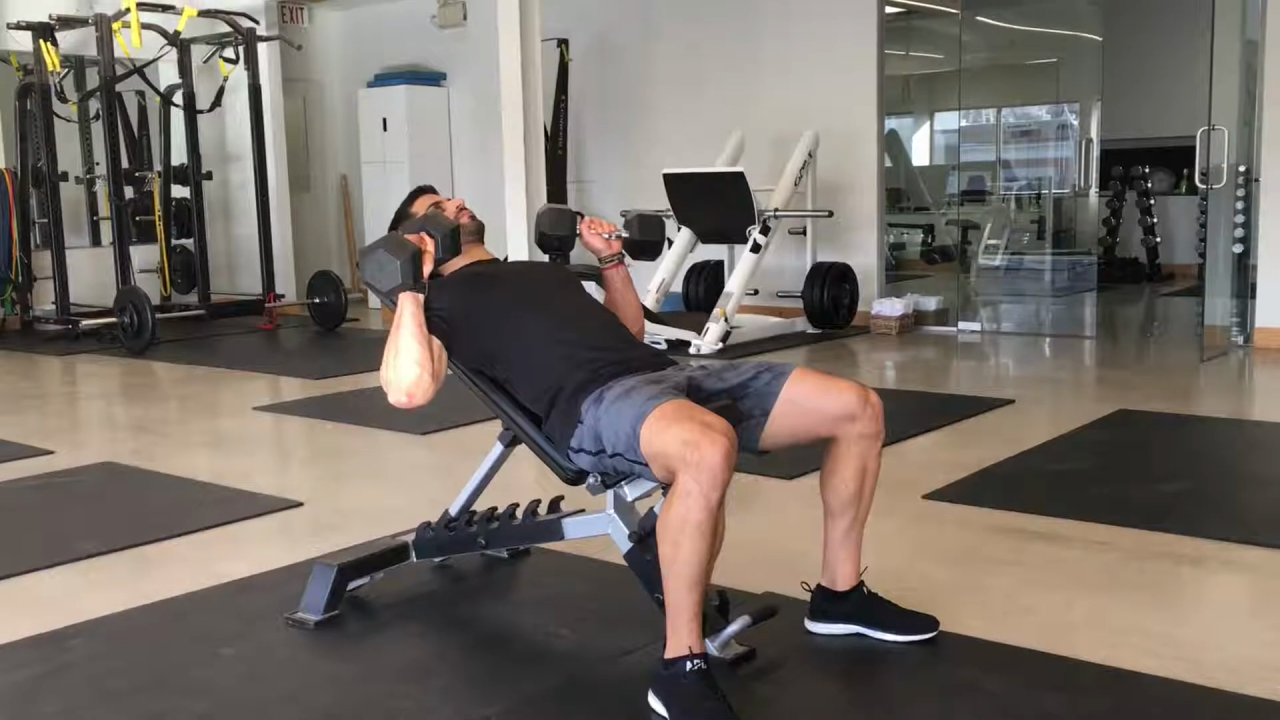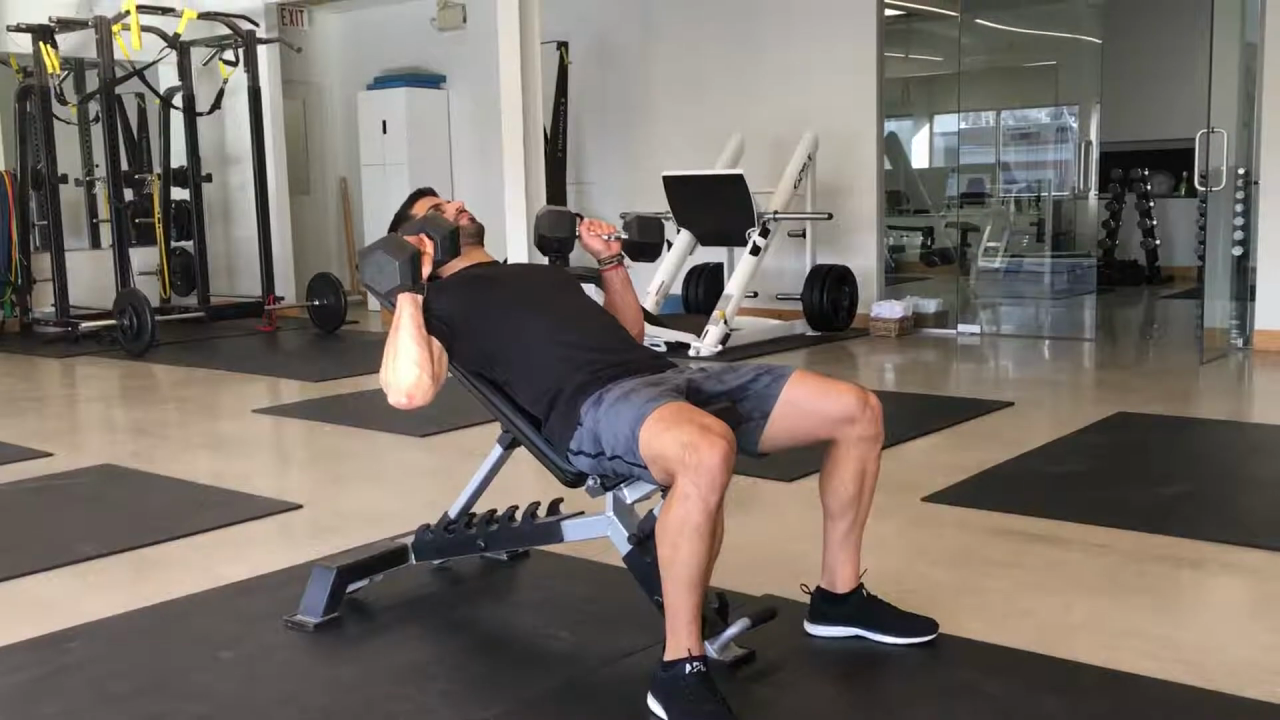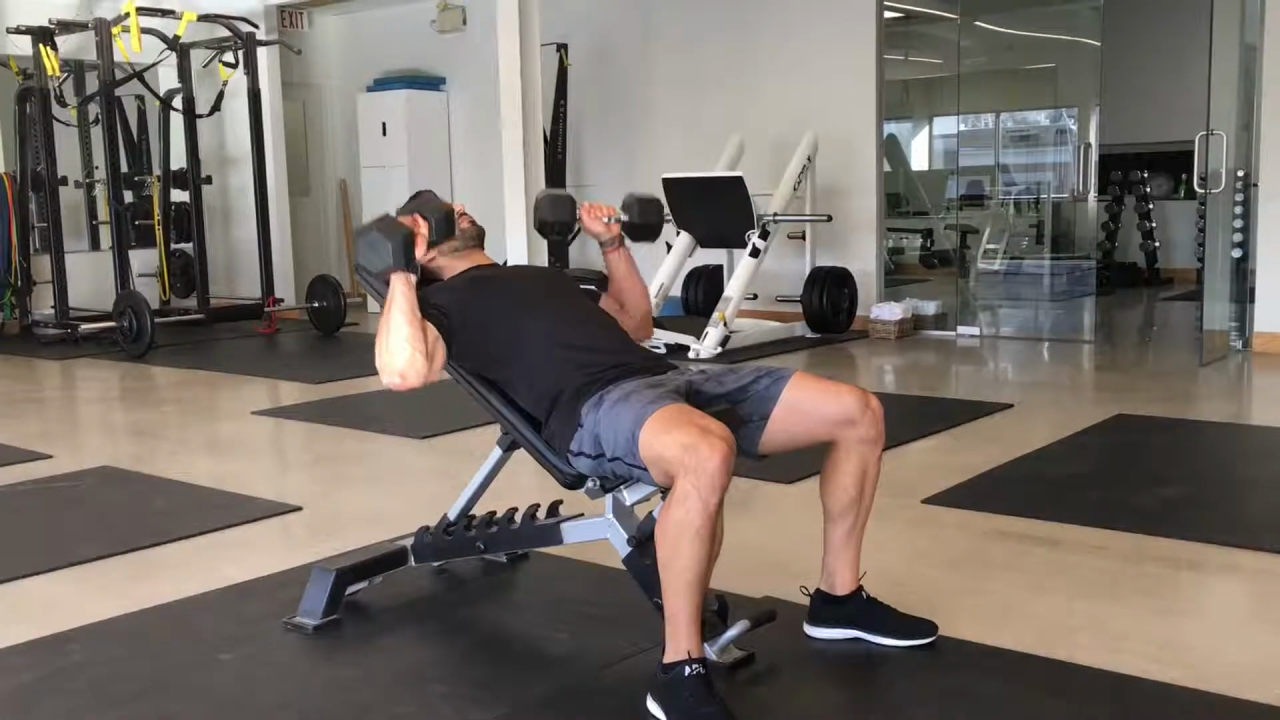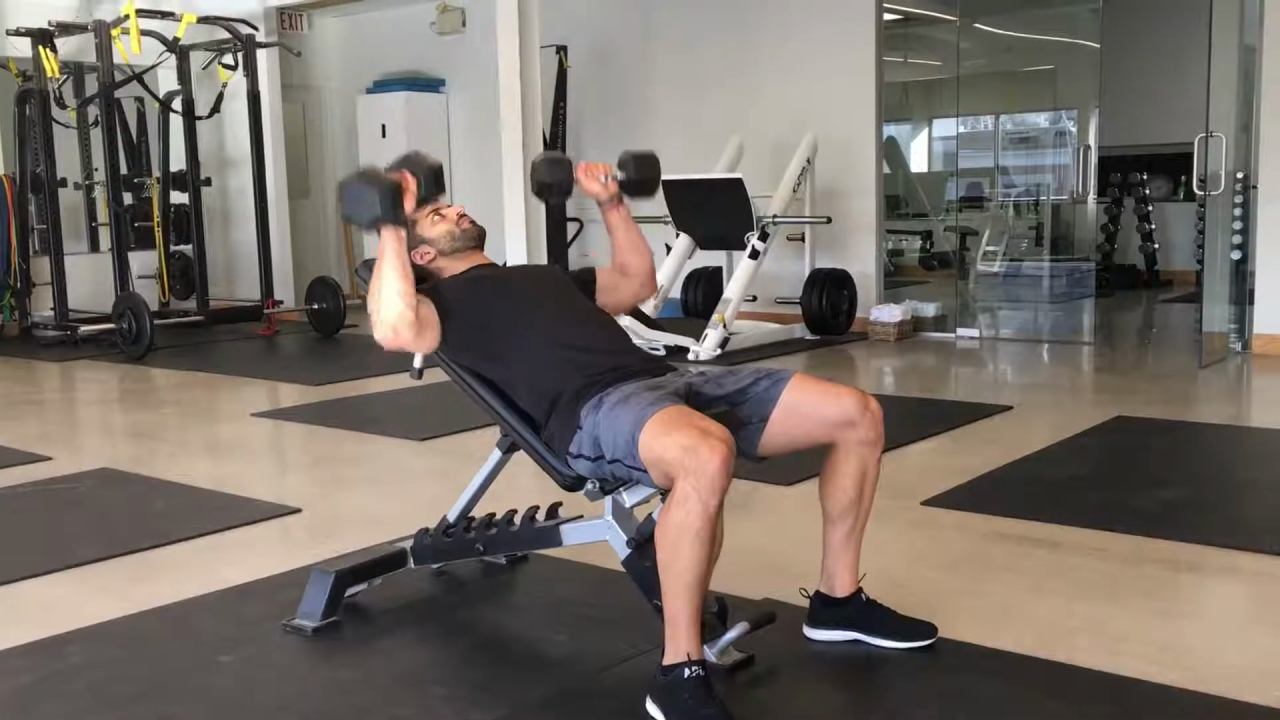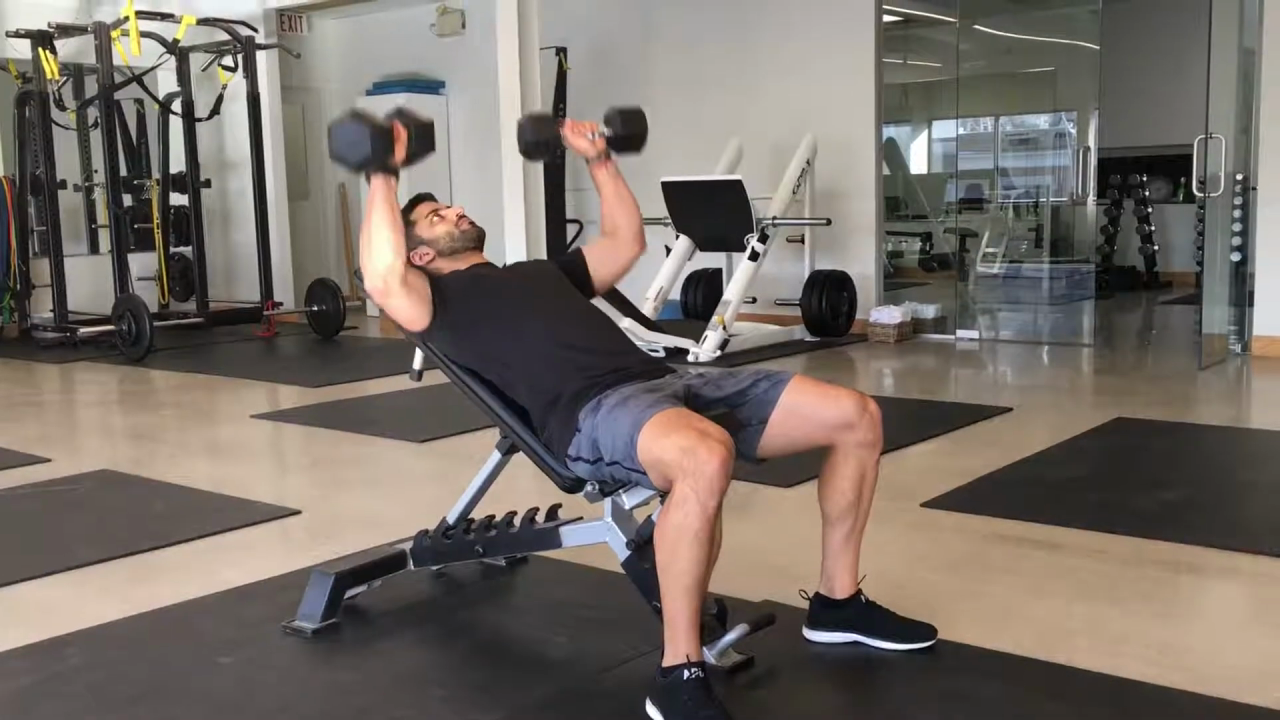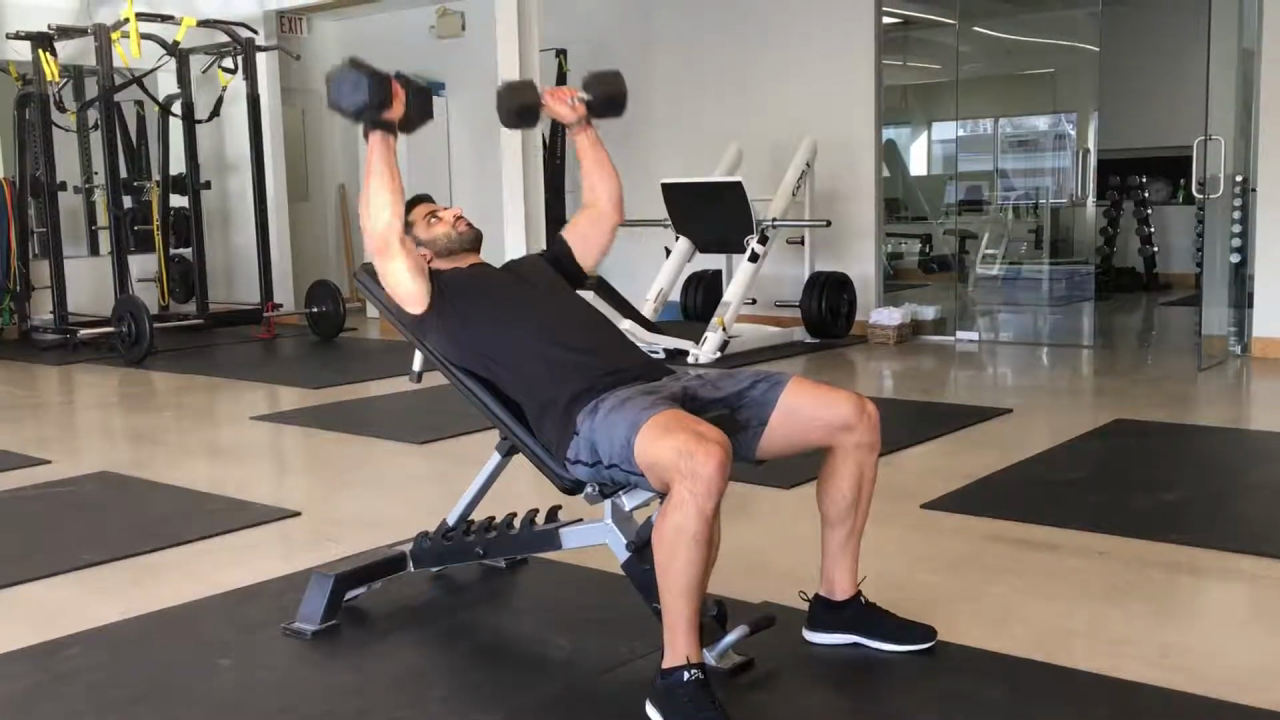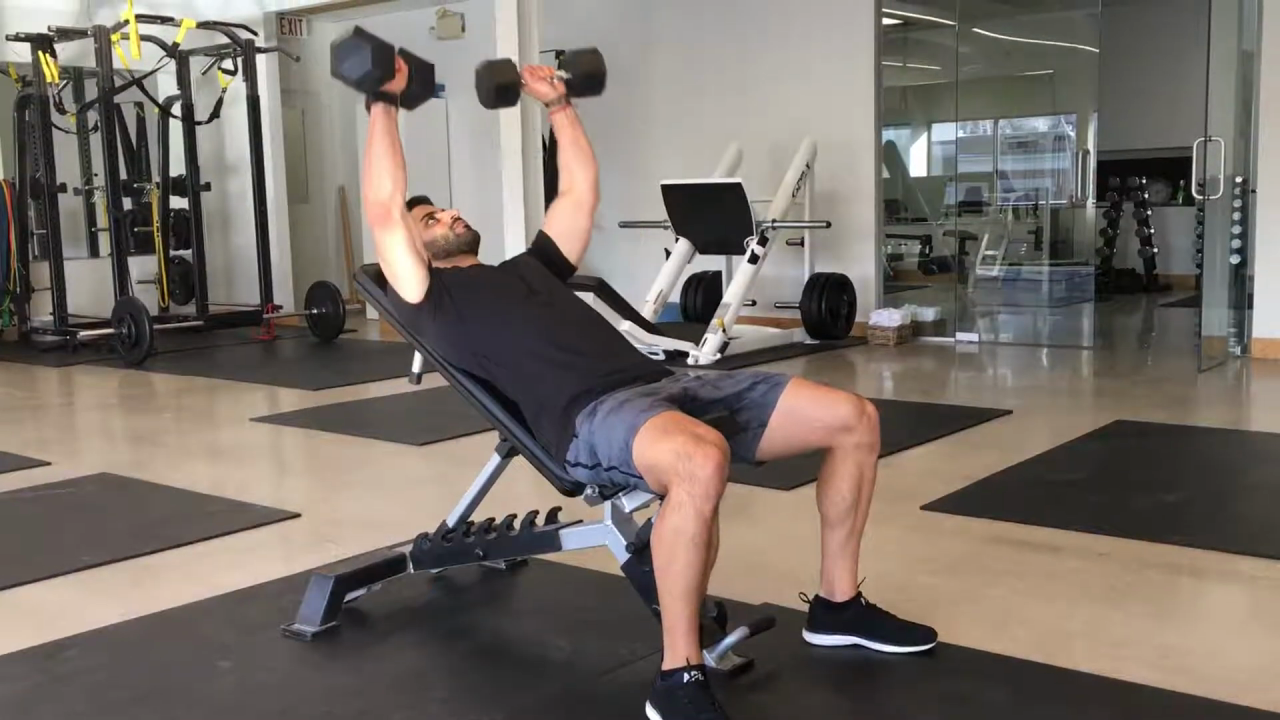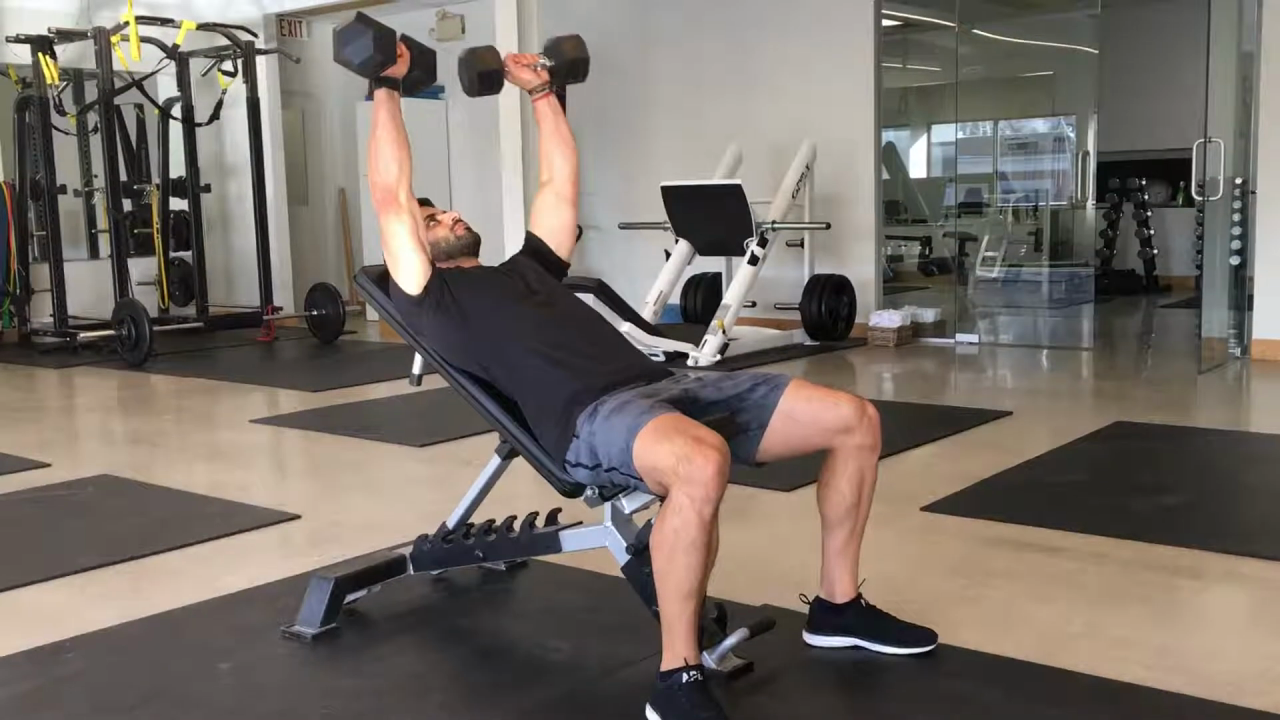
dt=0.1s
person 1, frame 1
left shoulder: (539, 267)
right shoulder: (444, 298)
right elbow: (407, 391)
left wrist: (611, 261)
right wrist: (411, 286)
left hip: (666, 372)
right hip: (594, 403)
left knee: (858, 408)
right knee: (708, 451)
left ankle: (840, 594)
right ankle: (681, 668)
person 1, frame 2
left shoulder: (538, 270)
right shoulder: (444, 299)
right elbow: (408, 392)
left wrist: (611, 263)
right wrist: (409, 288)
left hip: (664, 374)
right hip: (595, 405)
left knee: (857, 411)
right knee: (707, 454)
left ankle: (839, 596)
right ankle: (680, 670)
person 1, frame 3
left shoulder: (537, 275)
right shoulder: (447, 303)
left elbow: (636, 323)
right elbow: (403, 373)
left wrist: (613, 243)
right wrist: (403, 267)
left hip: (660, 374)
right hip: (593, 408)
left knee: (857, 411)
right knee: (706, 453)
left ankle: (838, 598)
right ankle: (680, 672)
person 1, frame 4
left shoulder: (538, 275)
right shoulder: (445, 298)
left elbow: (637, 284)
right elbow: (395, 332)
left wrist: (610, 205)
right wrist: (394, 223)
left hip: (664, 375)
right hip: (593, 409)
left knee: (858, 415)
right knee: (707, 456)
left ankle: (838, 600)
person 1, frame 5
left shoulder: (533, 271)
right shoulder: (439, 302)
left elbow: (626, 242)
right elbow: (384, 282)
left wrist: (598, 160)
right wrist: (384, 175)
left hip: (662, 377)
right hip: (591, 413)
left knee: (855, 416)
right knee: (706, 455)
left ankle: (837, 601)
person 1, frame 6
left shoulder: (531, 269)
right shoulder: (437, 299)
left elbow: (605, 210)
right elbow: (382, 240)
left wrist: (579, 127)
right wrist: (380, 133)
left hip: (663, 381)
right hip: (591, 414)
left knee: (855, 419)
right knee: (703, 459)
left ankle: (837, 602)
person 1, frame 7
left shoulder: (527, 268)
right shoulder: (434, 297)
left elbow: (580, 190)
right elbow: (383, 214)
left wrist: (558, 105)
right wrist: (384, 105)
left hip: (661, 383)
right hip: (589, 417)
left knee: (853, 420)
right knee: (701, 463)
left ankle: (838, 604)
person 1, frame 8
left shoulder: (524, 267)
right shoulder: (434, 297)
left elbow: (560, 182)
right elbow: (388, 198)
left wrist: (541, 94)
right wrist: (386, 90)
left hip: (662, 384)
right hip: (590, 418)
left knee: (854, 420)
right knee: (701, 465)
left ankle: (839, 605)
